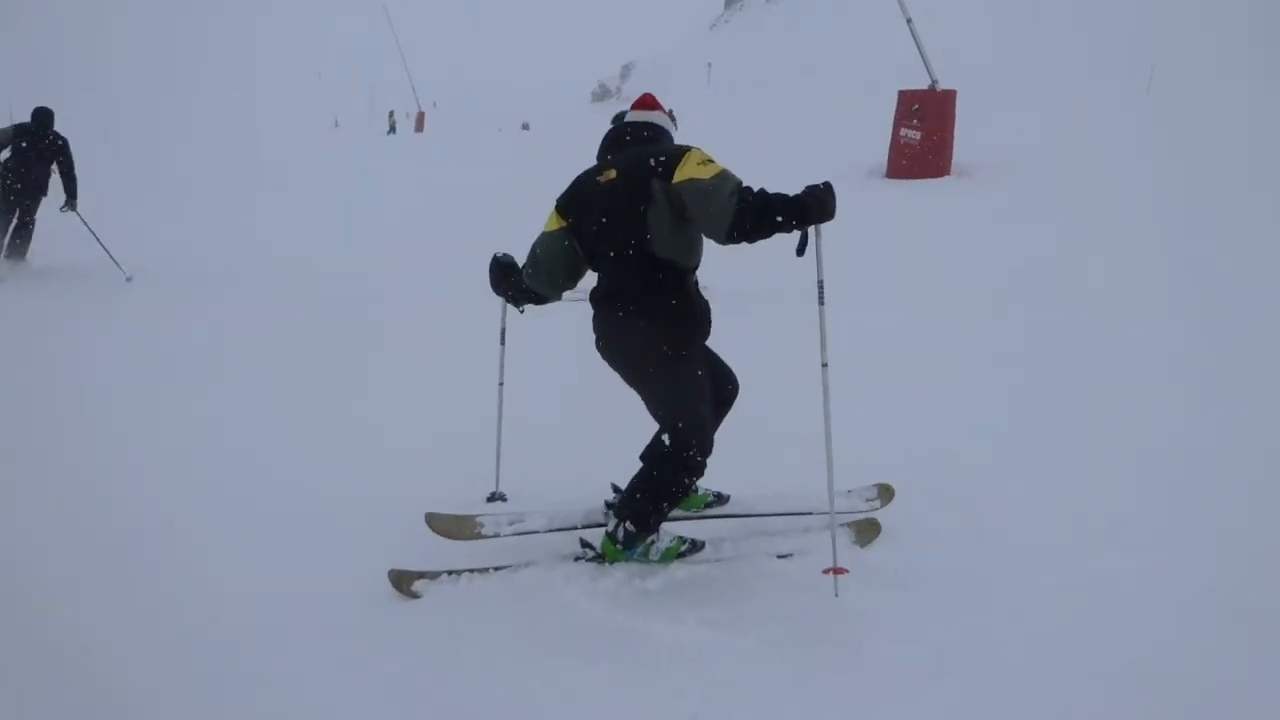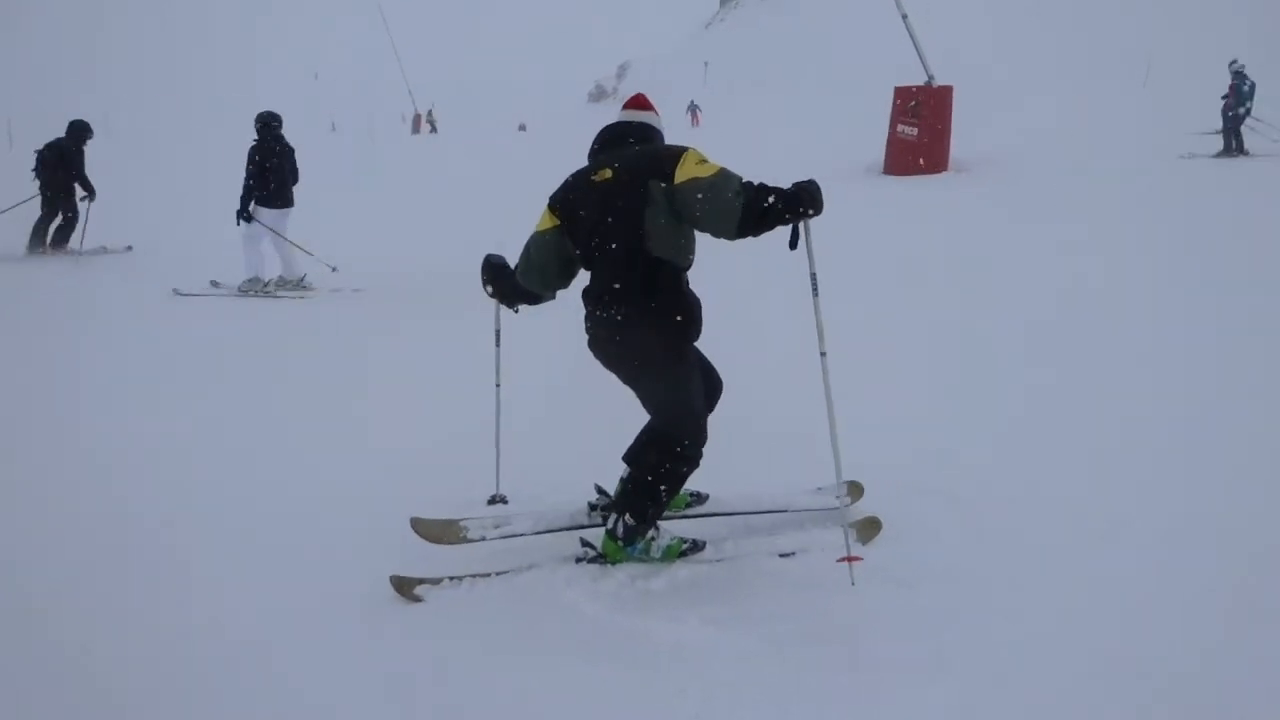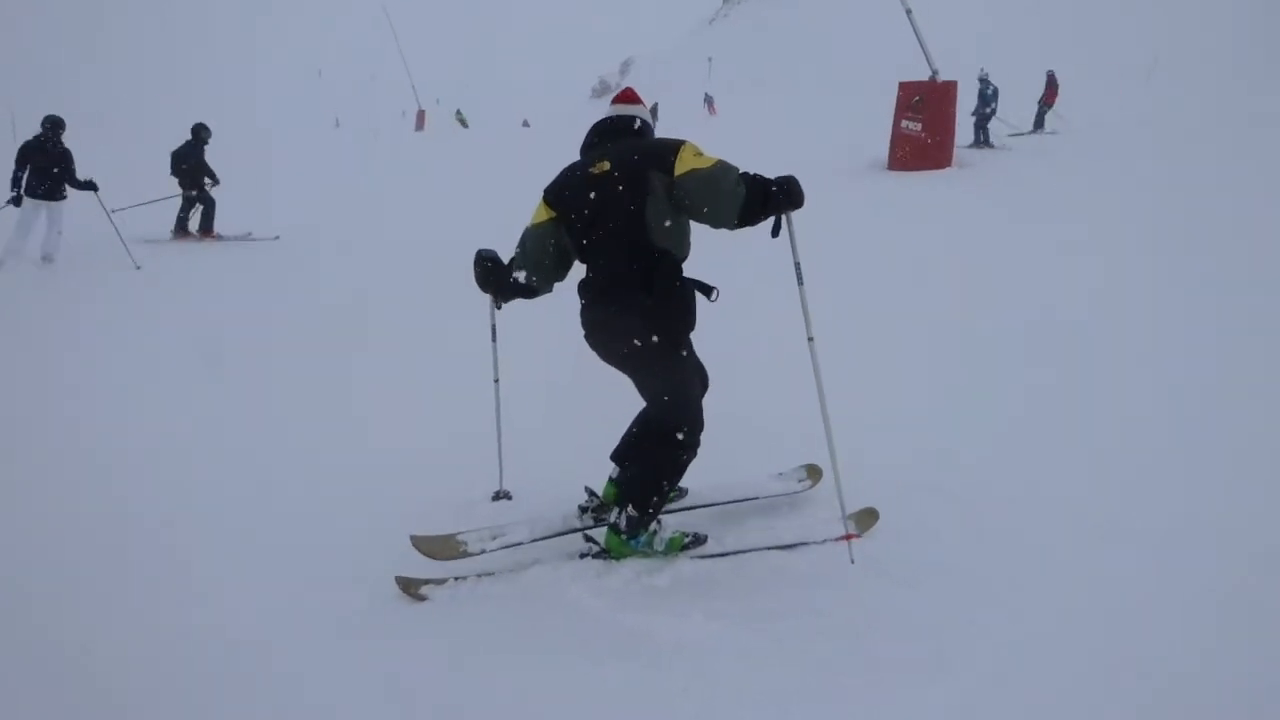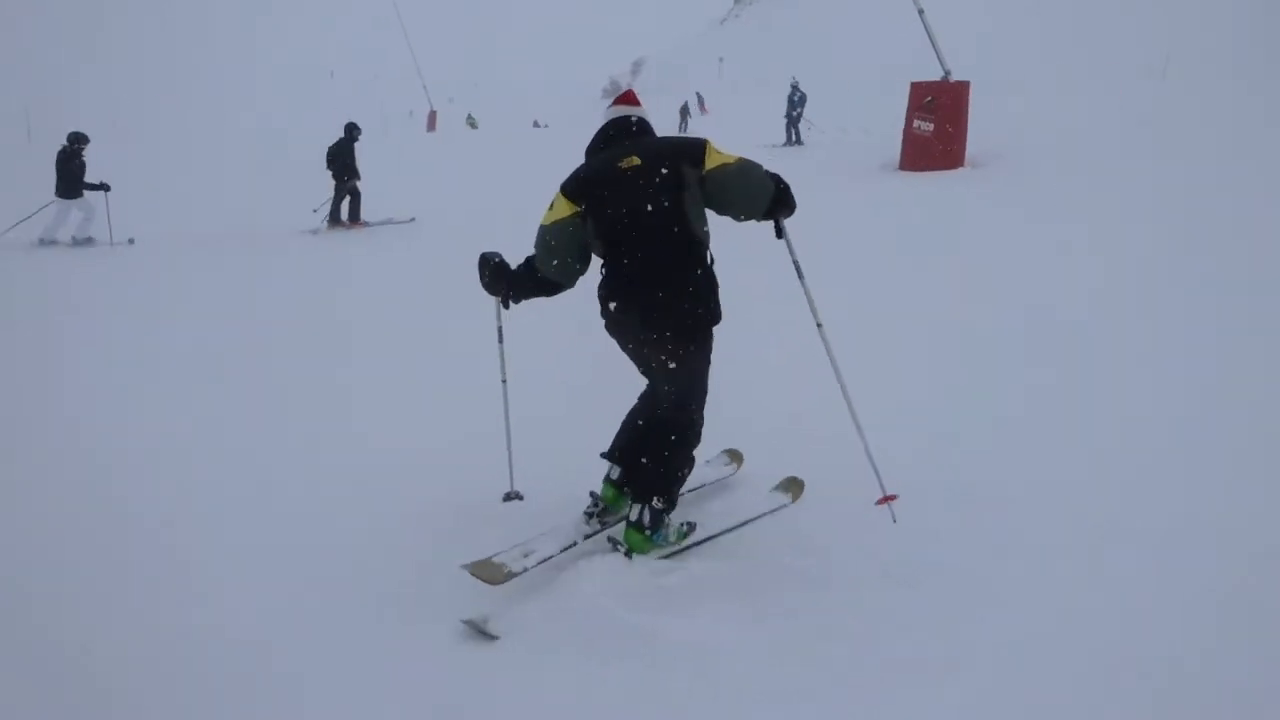
dt=0.7s
person 1, frame 1
left shoulder: (583, 188)
right shoulder: (674, 163)
left elbow: (546, 276)
right elbow: (735, 213)
left wrist: (512, 284)
right wrist: (803, 208)
left hip: (615, 329)
right hip: (663, 327)
left knee: (719, 388)
right knee: (691, 436)
left ankle: (669, 486)
right ankle: (628, 533)
person 1, frame 2
left shoulder: (574, 189)
right shoulder: (669, 163)
left elbow: (539, 276)
right elbow: (736, 209)
left wrist: (505, 285)
right wrist: (794, 201)
left hip: (606, 328)
right hip: (656, 326)
left knee: (702, 388)
right knee: (685, 432)
left ankle: (640, 486)
right ankle: (629, 531)
person 1, frame 3
left shoulder: (568, 182)
right shoulder: (665, 156)
left elbow: (535, 268)
right elbow: (730, 198)
left wrist: (499, 280)
right wrist: (781, 193)
left hip: (602, 322)
right hip: (655, 318)
left knee: (687, 384)
right knee: (681, 421)
left ankle: (626, 487)
right ankle: (631, 526)
person 1, frame 4
left shoulder: (582, 182)
right shoulder: (686, 153)
left elbow: (554, 266)
right elbow: (755, 191)
left wrist: (508, 282)
right wrist: (781, 200)
left hip: (624, 313)
right hip: (685, 308)
left knee: (666, 390)
right knee: (682, 412)
left ankle: (617, 487)
right ankle: (647, 521)
